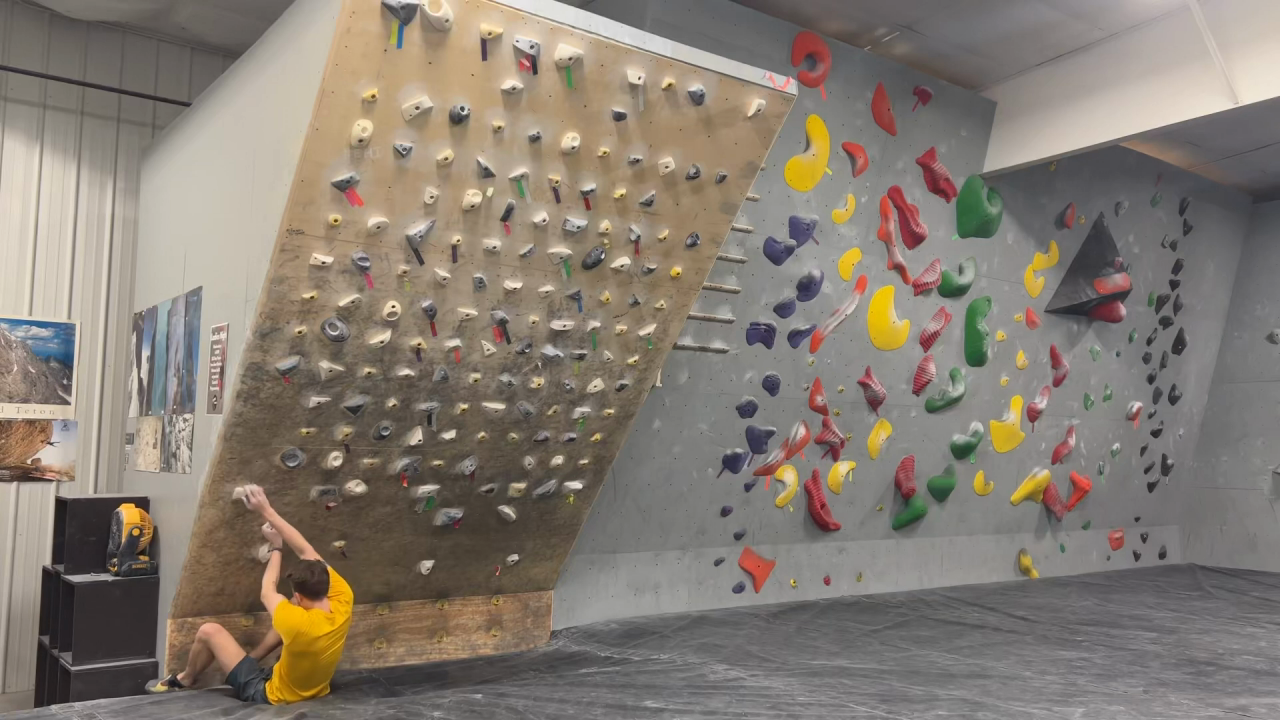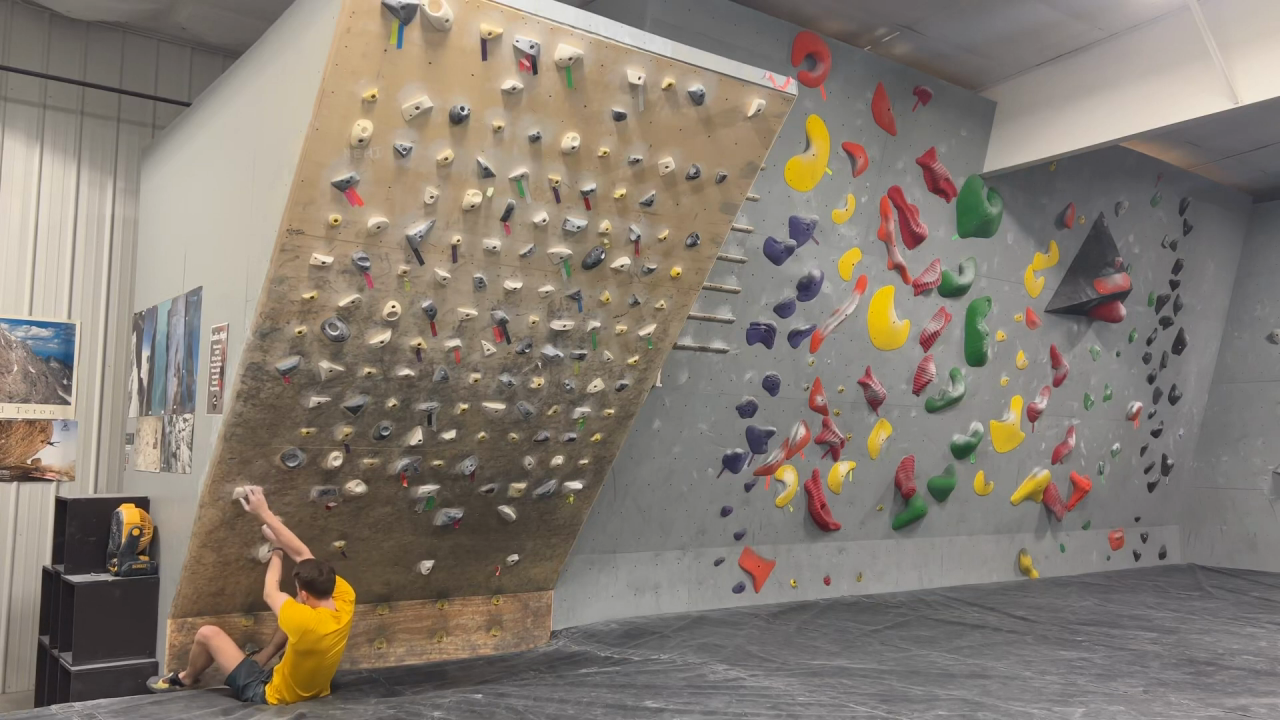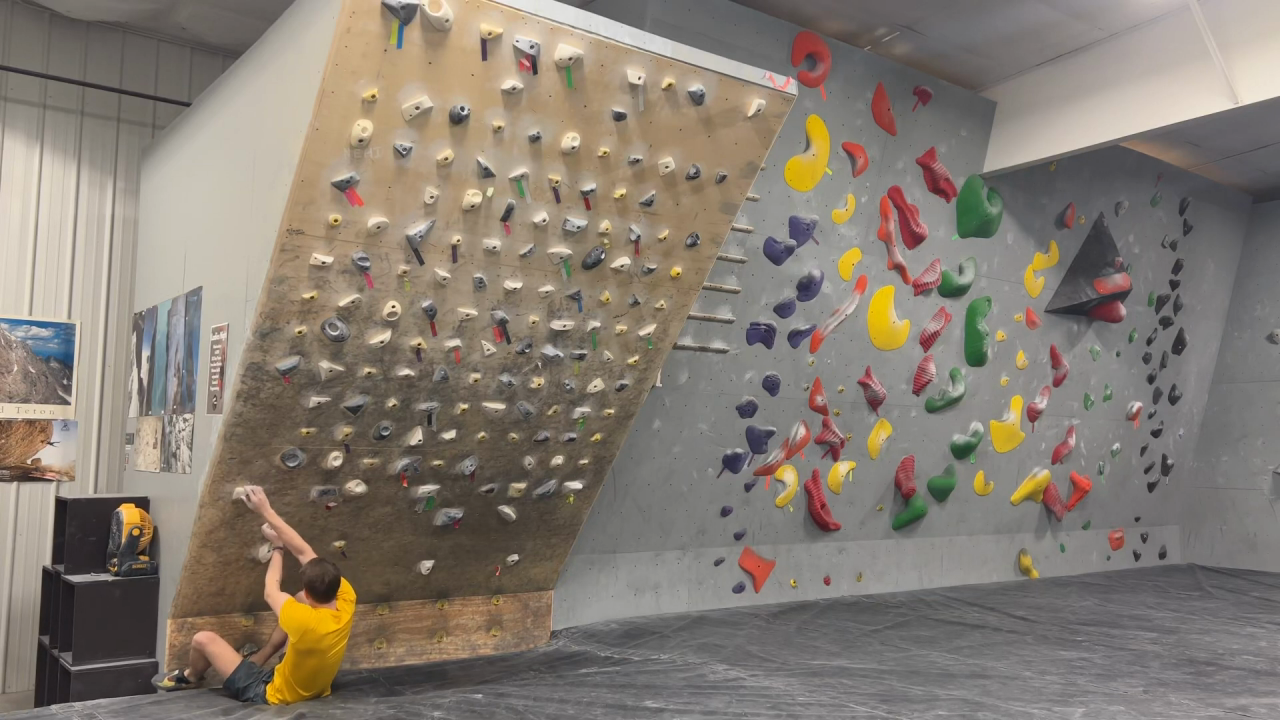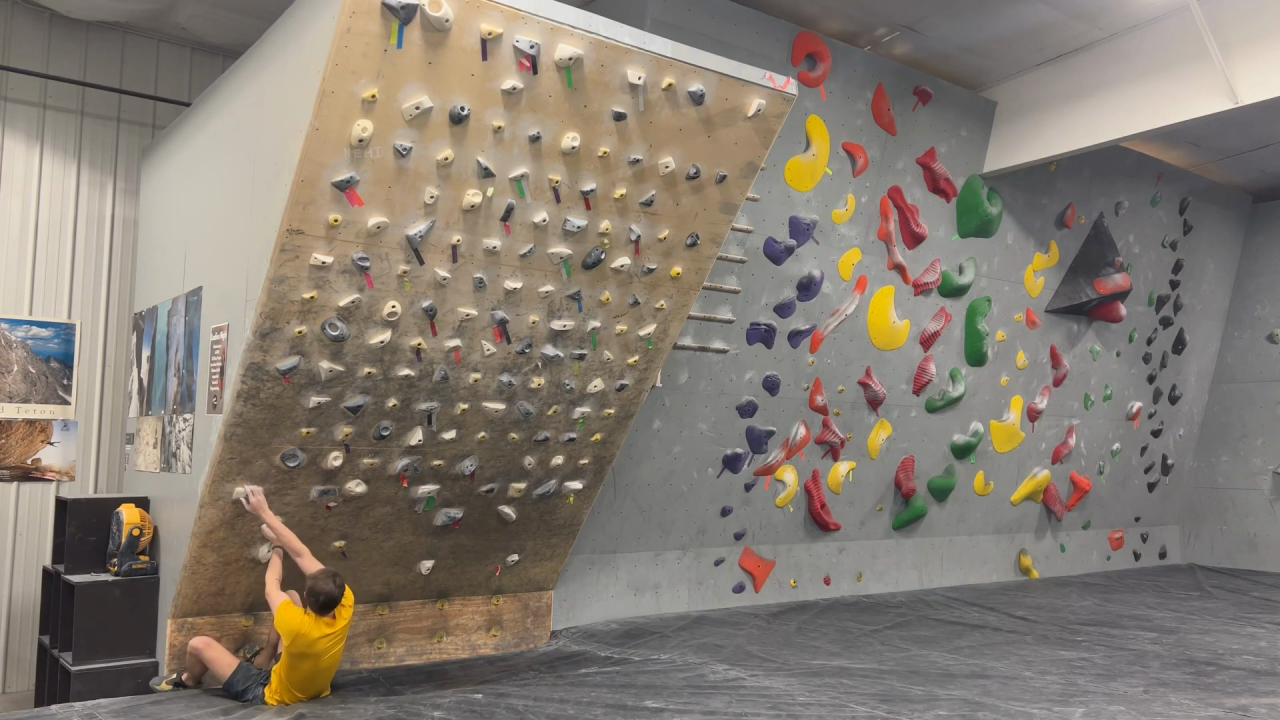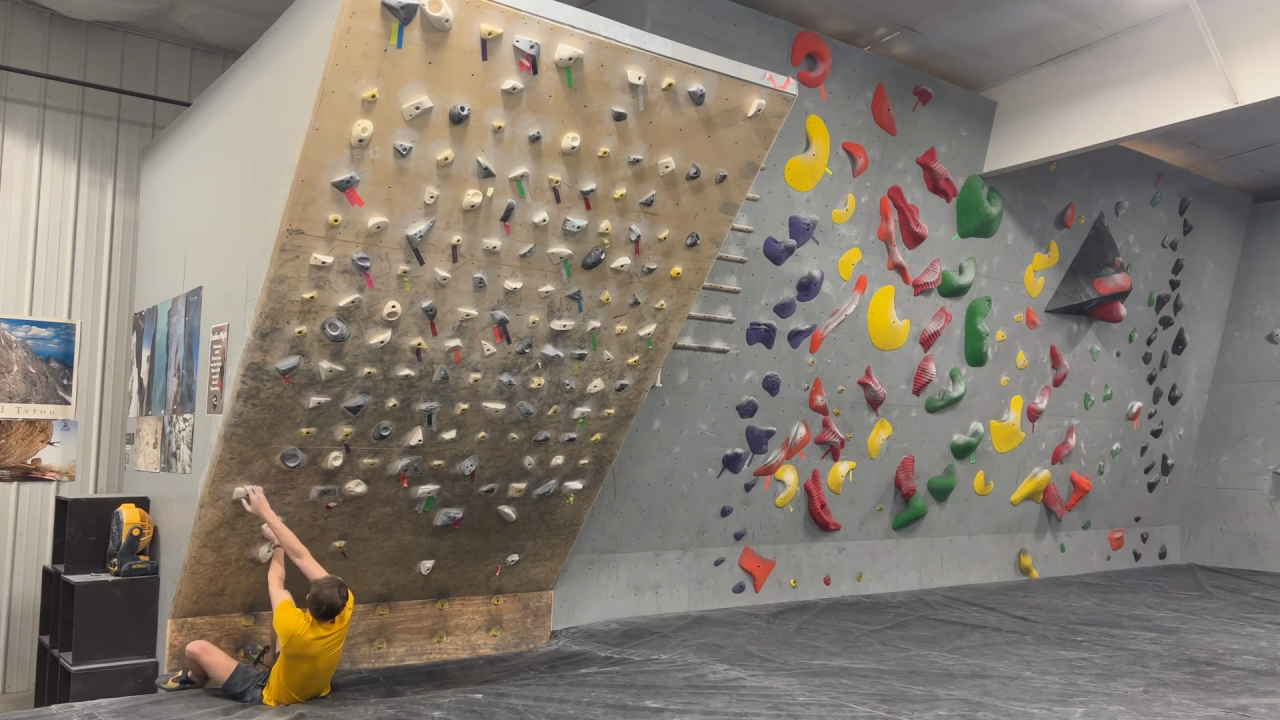
dt=0.4s
person 1, frame 1
left shoulder: (300, 623)
right shoulder: (344, 600)
left elbow: (267, 593)
right elbow: (308, 552)
left wrist: (276, 547)
right wrist: (268, 512)
left hip: (272, 695)
right hip: (313, 688)
left knee: (209, 631)
left ankle: (185, 680)
right ankle: (252, 657)
person 1, frame 2
left shoulder: (307, 621)
right shoulder: (346, 599)
left elbow: (270, 594)
right elbow: (302, 554)
left wrist: (277, 547)
right wrist: (264, 513)
left hip: (270, 695)
right hip: (312, 689)
left knee: (207, 633)
left ankle: (185, 679)
right ankle: (260, 659)
person 1, frame 3
left shoulder: (306, 621)
right shoulder: (346, 599)
left elbow: (271, 592)
right elbow: (305, 553)
left wrist: (277, 546)
right wrist: (267, 511)
left hip: (272, 695)
right hip: (312, 688)
left knee: (203, 639)
right knee: (297, 598)
left ankle: (190, 677)
right ankle: (260, 658)
person 1, frame 4
left shoulder: (299, 625)
right shoulder: (345, 604)
left elbow: (271, 589)
right elbow: (302, 555)
left wrist: (277, 545)
right wrist: (265, 513)
left hip: (272, 695)
right hip: (312, 689)
left knee: (199, 645)
right knee: (291, 595)
left ankle: (188, 681)
right ankle: (265, 659)
person 1, frame 5
left shoulder: (295, 627)
right shoulder: (345, 607)
left elbow: (275, 584)
right elbow: (301, 557)
left wrist: (277, 545)
right wrist: (266, 513)
left hip: (271, 696)
right hip: (312, 690)
left knee: (196, 648)
right knee: (286, 595)
left ankle: (194, 678)
right ankle: (271, 658)
